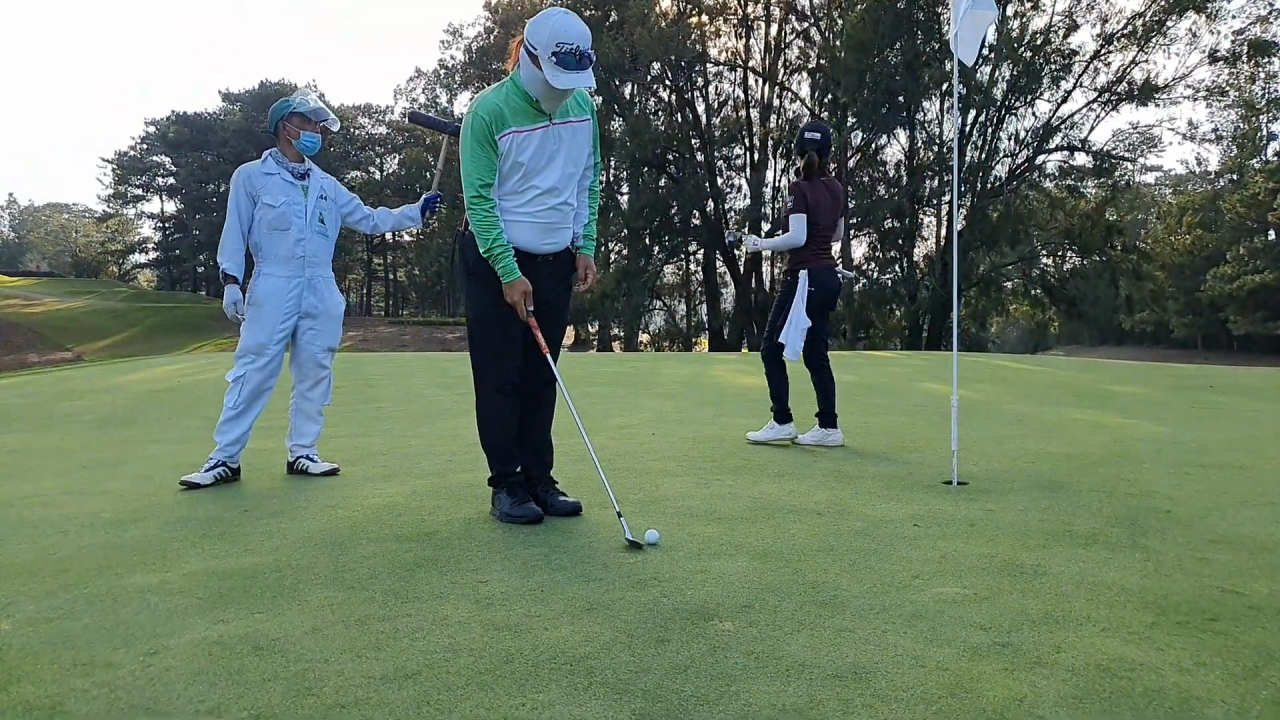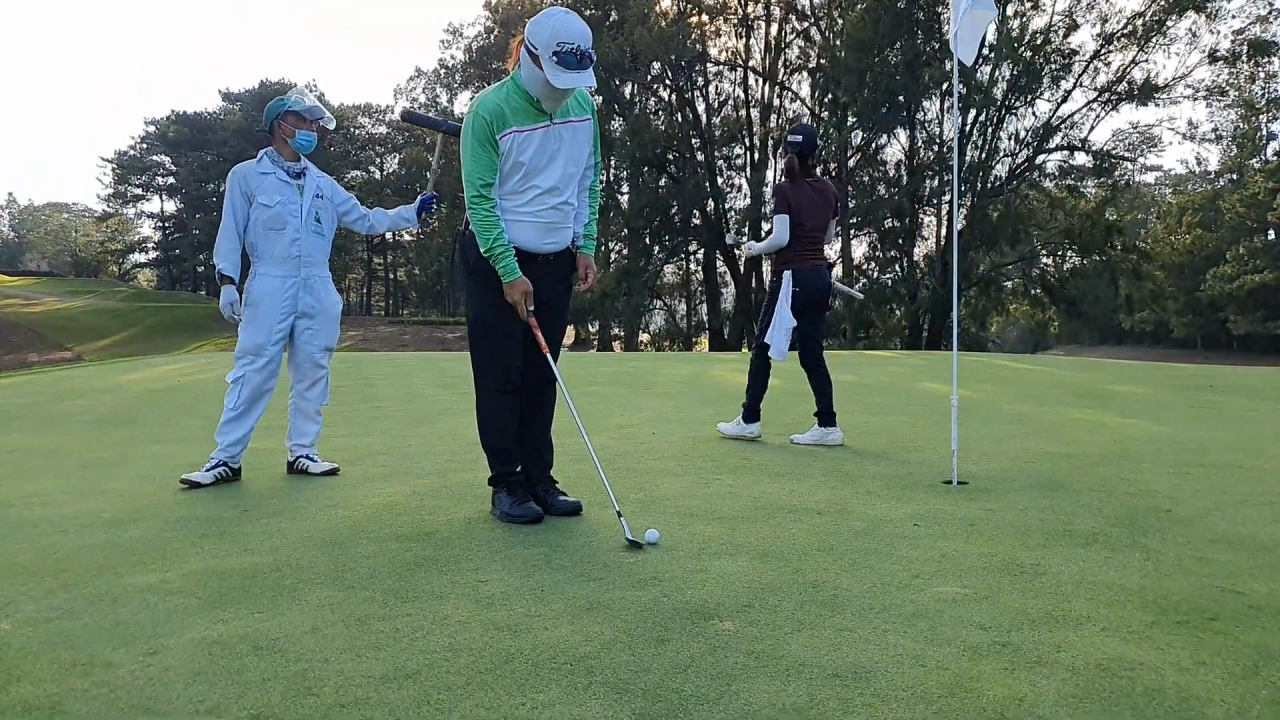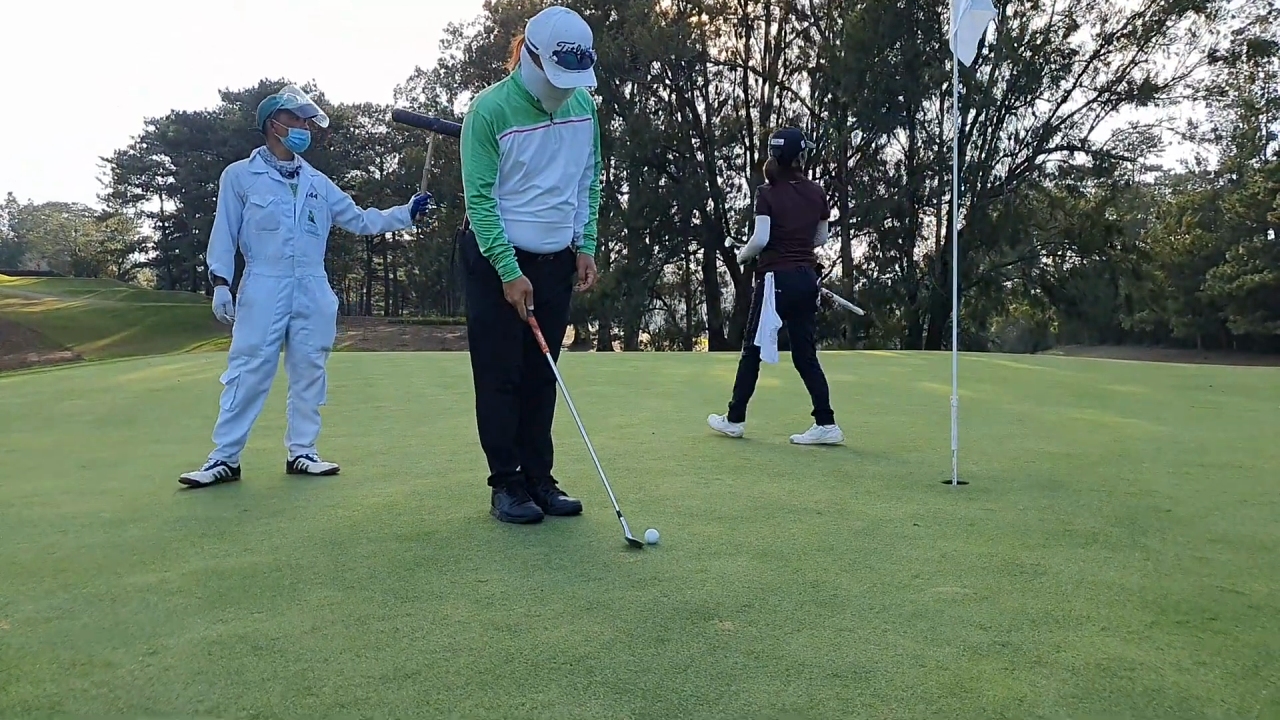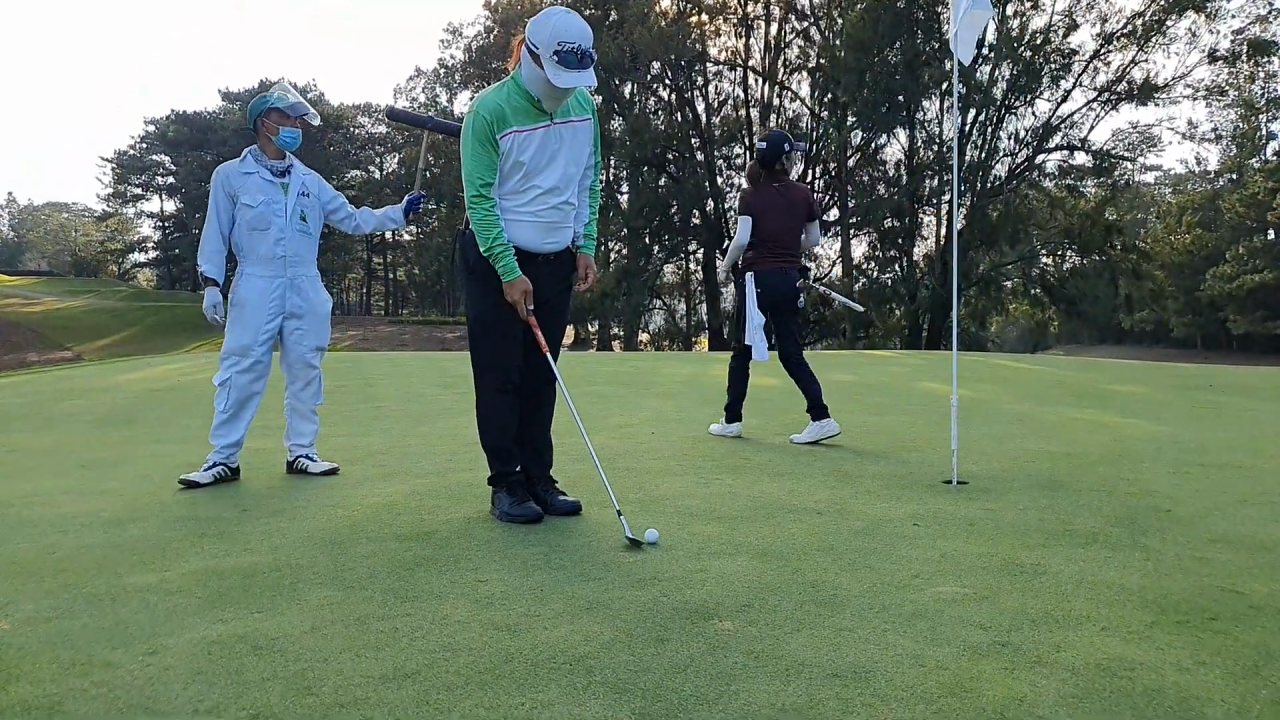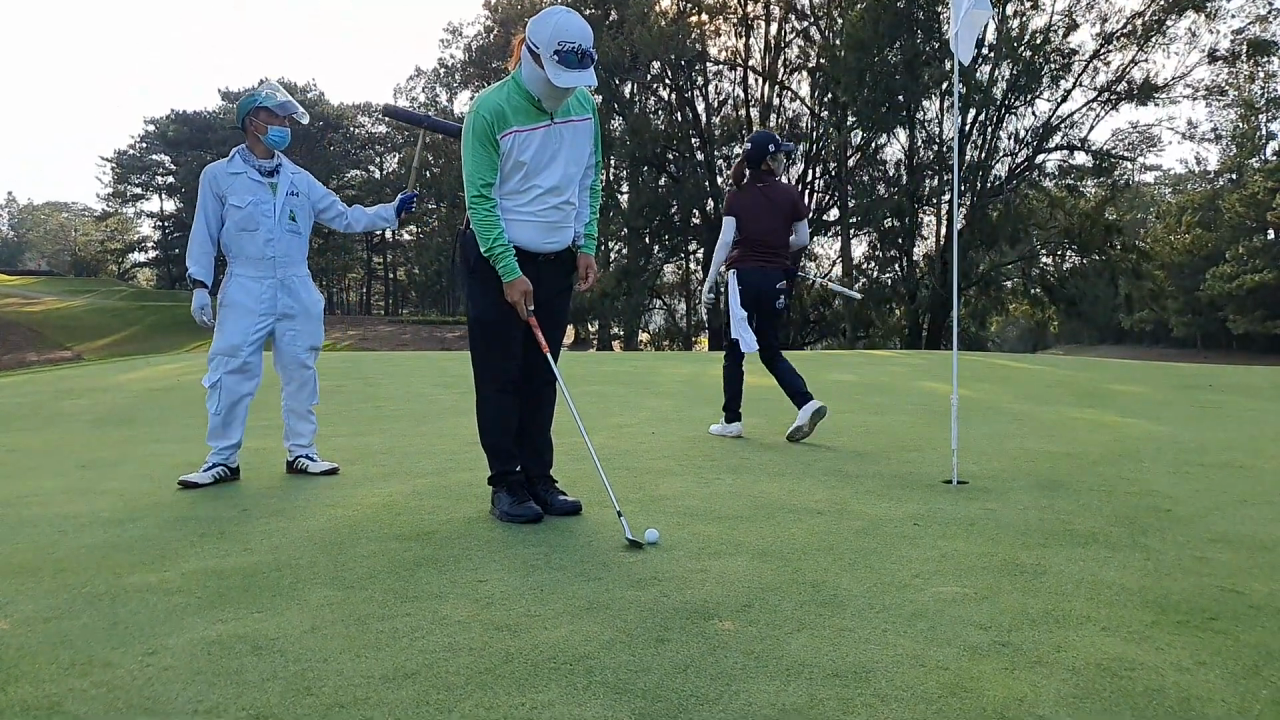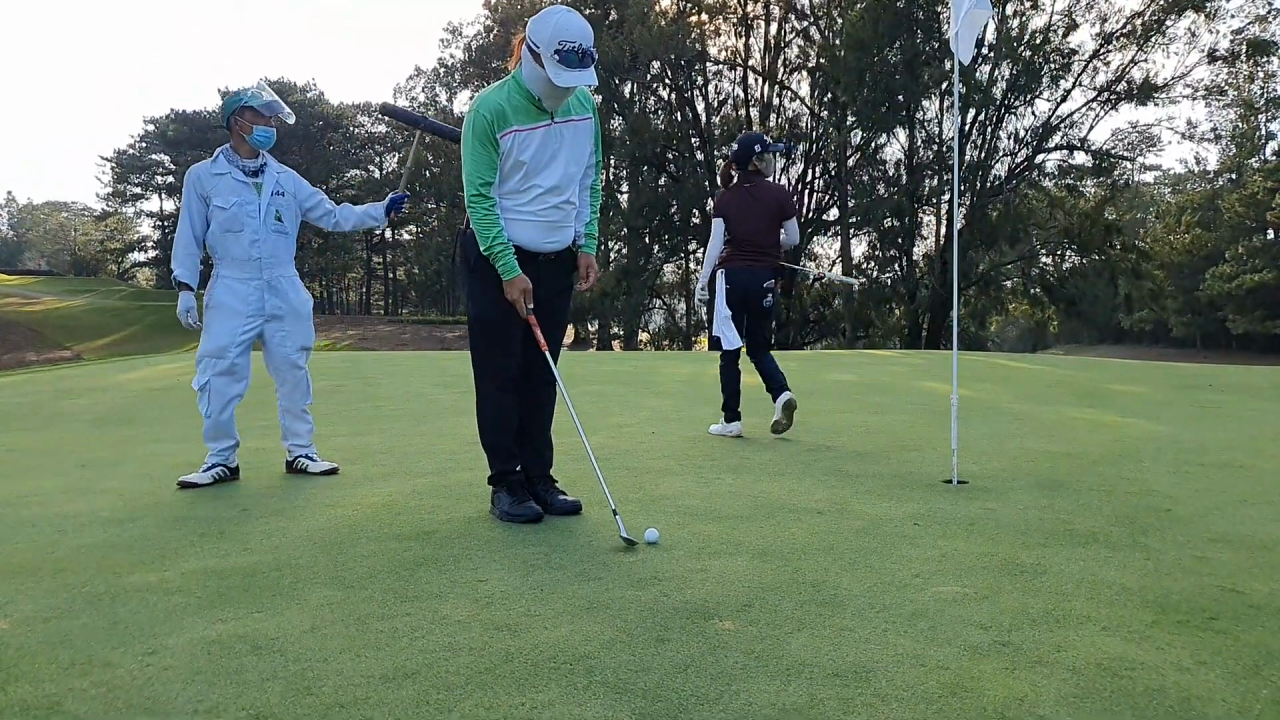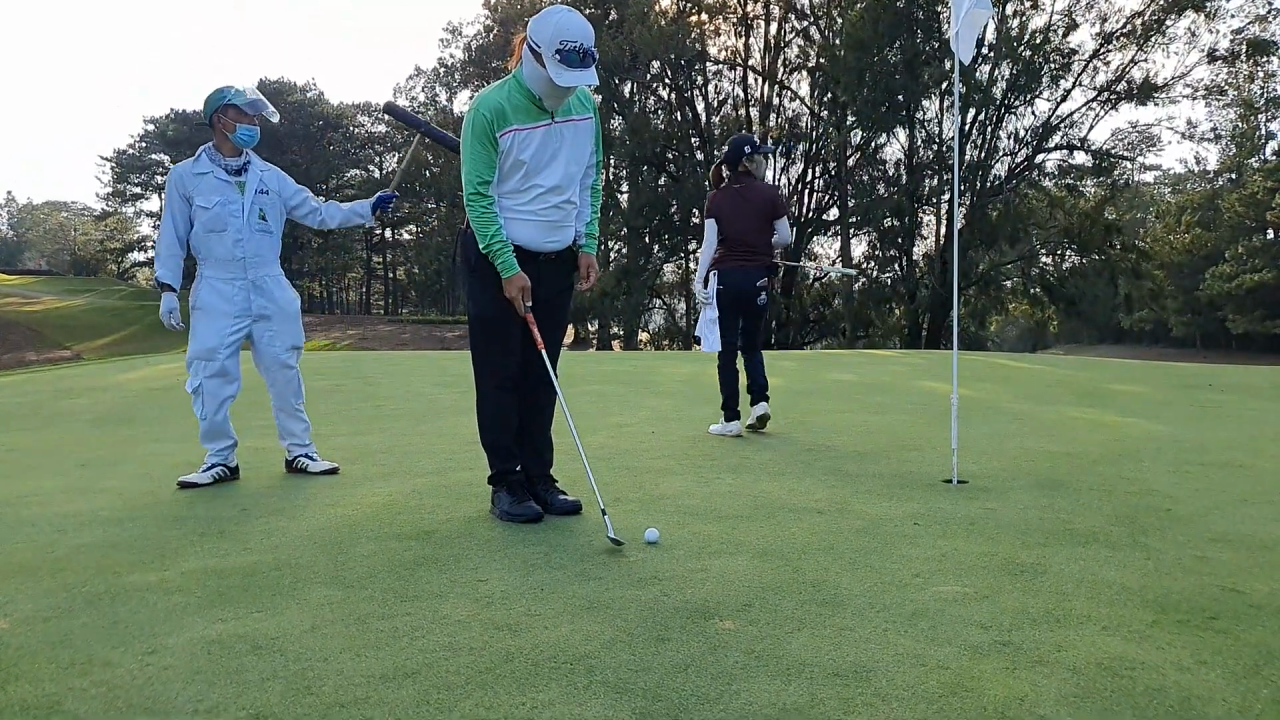
dt=0.1s
person 1, frame 1
left shoulder: (582, 105)
right shoulder: (489, 110)
left elbow: (589, 180)
right elbow: (479, 198)
left wrist: (585, 246)
right wrist: (509, 272)
left hip: (556, 261)
right hip: (495, 260)
left knee: (541, 377)
right knee: (500, 376)
left ankle: (538, 480)
right ankle: (506, 485)
person 1, frame 2
left shoulder: (583, 105)
right shoulder: (490, 109)
left elbow: (589, 180)
right elbow: (480, 198)
left wrist: (585, 246)
right wrist: (509, 272)
left hip: (556, 259)
right hip: (496, 260)
left knee: (541, 376)
right knee: (500, 376)
left ankle: (538, 479)
right ankle: (506, 485)
person 1, frame 3
left shoulder: (583, 105)
right shoulder: (490, 109)
left elbow: (589, 180)
right elbow: (480, 197)
left wrist: (585, 245)
right wrist: (509, 271)
left hip: (556, 259)
right hip: (495, 259)
left knee: (541, 376)
right knee: (500, 376)
left ankle: (538, 479)
right ankle: (505, 485)
person 1, frame 4
left shoulder: (583, 105)
right shoulder: (491, 109)
left elbow: (589, 180)
right elbow: (480, 197)
left wrist: (585, 245)
right wrist: (509, 271)
left hip: (556, 260)
right hip: (496, 259)
left knee: (541, 375)
right knee: (499, 376)
left ankle: (538, 479)
right ankle: (506, 485)
person 1, frame 5
left shoulder: (583, 104)
right shoulder: (490, 108)
left elbow: (589, 180)
right elbow: (480, 197)
left wrist: (586, 245)
right wrist: (509, 271)
left hip: (556, 260)
right hip: (496, 259)
left knee: (541, 375)
right knee: (500, 375)
left ankle: (537, 478)
right ankle: (505, 484)
person 1, frame 6
left shoulder: (583, 104)
right shoulder: (491, 108)
left elbow: (589, 179)
right elbow: (480, 197)
left wrist: (586, 244)
right wrist: (510, 271)
left hip: (556, 259)
right hip: (497, 259)
left knee: (541, 375)
right knee: (500, 375)
left ankle: (537, 478)
right ankle: (505, 484)
person 1, frame 7
left shoulder: (584, 103)
right shoulder: (491, 107)
left elbow: (590, 179)
right elbow: (478, 194)
left wrist: (587, 244)
right wrist: (508, 268)
left hip: (557, 259)
right hip: (497, 257)
left knee: (541, 375)
right knee: (500, 374)
left ankle: (538, 478)
right ankle: (505, 484)
person 2, frame 1
left shoulder: (327, 185)
right shoulder: (251, 176)
left elbow: (369, 219)
right elbow: (235, 233)
left wrist: (416, 212)
right wrist: (231, 282)
left hip: (321, 291)
right hip: (272, 287)
left knee: (314, 372)
right knee: (253, 371)
left ankle: (302, 452)
right ankle: (224, 457)
person 2, frame 2
left shoulder: (323, 183)
right shoulder: (246, 175)
left elbow: (365, 220)
right elbow: (231, 233)
left wrist: (412, 212)
right wrist: (228, 282)
left hip: (317, 290)
right hip: (269, 288)
left knee: (312, 372)
right knee: (254, 371)
left ankle: (302, 452)
right ankle: (226, 458)
person 2, frame 3
left shoulder: (317, 182)
right shoulder: (239, 175)
left elbow: (359, 220)
right elbow: (224, 233)
left wrist: (406, 212)
right wrist: (221, 283)
left hip: (313, 290)
right hip: (263, 288)
left knee: (309, 372)
right knee: (249, 371)
left ankle: (301, 452)
right ankle: (225, 457)
person 2, frame 4
left shoulder: (310, 180)
right shoulder: (230, 175)
left elbow: (353, 219)
right elbow: (215, 233)
left wrist: (399, 212)
right wrist: (211, 284)
left hip: (306, 289)
right hip: (255, 288)
left knee: (305, 371)
right knee: (242, 371)
left ankle: (302, 452)
right ankle: (224, 458)
person 2, frame 5
left shoulder: (299, 179)
right shoulder: (218, 175)
left elbow: (344, 218)
right elbow: (204, 234)
left wrist: (391, 211)
right wrist: (200, 286)
left hip: (297, 289)
right hip: (245, 289)
left knee: (300, 371)
right knee: (231, 372)
left ankle: (301, 452)
right ankle: (222, 458)
person 2, frame 6
left shoulder: (286, 178)
right shoulder: (202, 176)
left elbow: (332, 216)
right elbow: (188, 237)
left wrist: (381, 210)
right wrist: (185, 288)
left hip: (285, 290)
right hip: (231, 291)
left knee: (294, 372)
right knee: (219, 374)
left ankle: (301, 452)
right ankle: (222, 459)
person 2, frame 7
left shoulder: (270, 176)
right shoulder: (186, 175)
left elbow: (318, 213)
right elbow: (172, 237)
left wrist: (368, 208)
right wrist: (168, 289)
left hip: (271, 289)
right hip: (217, 292)
left knee: (284, 371)
right knee: (211, 375)
left ankle: (300, 451)
right ankle: (221, 459)
person 3, frame 1
left shoulder: (800, 187)
right shoulder: (835, 187)
left elbow: (797, 238)
left wrist: (760, 244)
left hip: (804, 277)
right hip: (827, 276)
left knee: (773, 348)
right knee: (815, 353)
left ankle: (782, 422)
right ankle: (829, 428)
person 3, frame 2
left shoulder: (785, 189)
right shoulder: (828, 189)
left elbow: (781, 238)
left wrist: (754, 249)
left hip: (791, 278)
right hip: (819, 276)
left knee: (764, 349)
right knee: (812, 353)
left ankle: (749, 421)
right ankle: (827, 426)
person 3, frame 3
left shoulder: (768, 192)
right shoulder: (817, 192)
left elbow: (762, 239)
right elbow: (821, 238)
left wrist: (744, 254)
left hip: (776, 279)
right hip: (806, 279)
left knee: (753, 350)
right knee: (805, 354)
left ankle: (734, 419)
right ankle: (826, 424)
person 3, frame 4
left shoulder: (750, 195)
right shoulder: (804, 194)
left elbow: (741, 240)
right elbow: (813, 240)
left wrist: (723, 270)
left hip: (758, 279)
right hip: (790, 280)
left knee: (743, 352)
right knee: (792, 353)
left ankle: (731, 421)
right ankle: (822, 420)
person 3, frame 5
left shoulder: (736, 195)
right shoulder: (791, 194)
left elbow: (725, 239)
right elbow: (803, 240)
left wrist: (709, 281)
left hip: (743, 277)
right hip: (775, 280)
left knee: (734, 351)
right knee: (771, 351)
left ankle: (732, 420)
right ankle: (807, 404)
person 3, frame 6
left shoulder: (725, 196)
right shoulder: (780, 194)
left elbow: (716, 241)
right elbow: (793, 238)
left wrist: (702, 281)
left hip: (731, 277)
right hip: (763, 279)
left knee: (729, 348)
right knee: (759, 347)
left ankle: (731, 420)
right ankle: (782, 394)
person 3, frame 7
left shoulder: (716, 197)
right shoulder: (770, 194)
left elbow: (709, 242)
right elbow: (785, 238)
left wrist: (698, 281)
left hip: (725, 278)
right hip: (757, 278)
left knee: (727, 350)
right knee: (751, 345)
left ankle: (731, 419)
right ankle: (759, 402)
